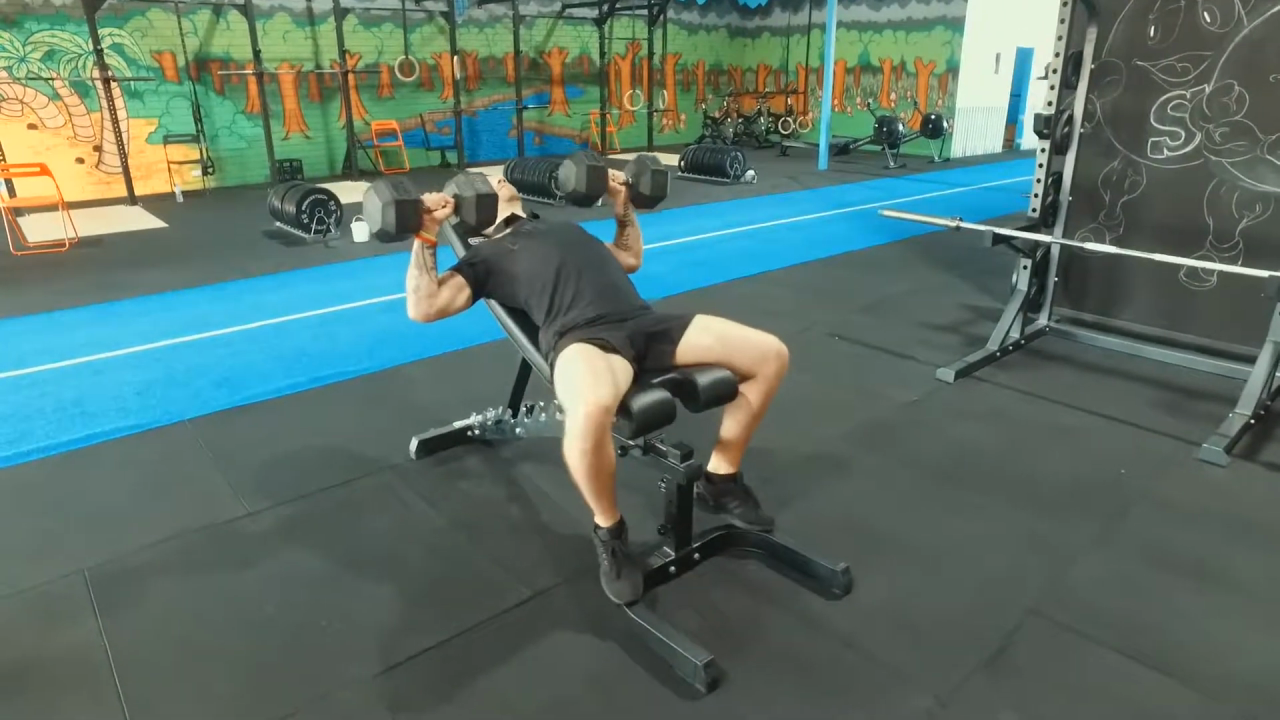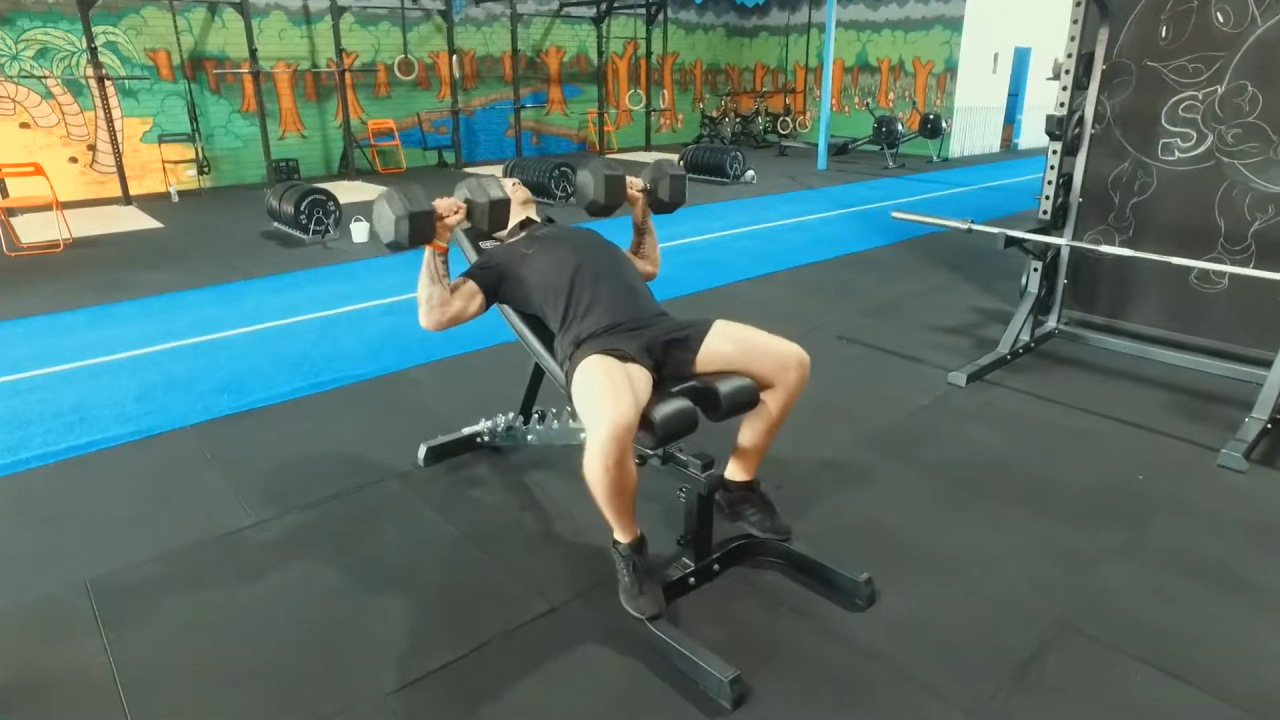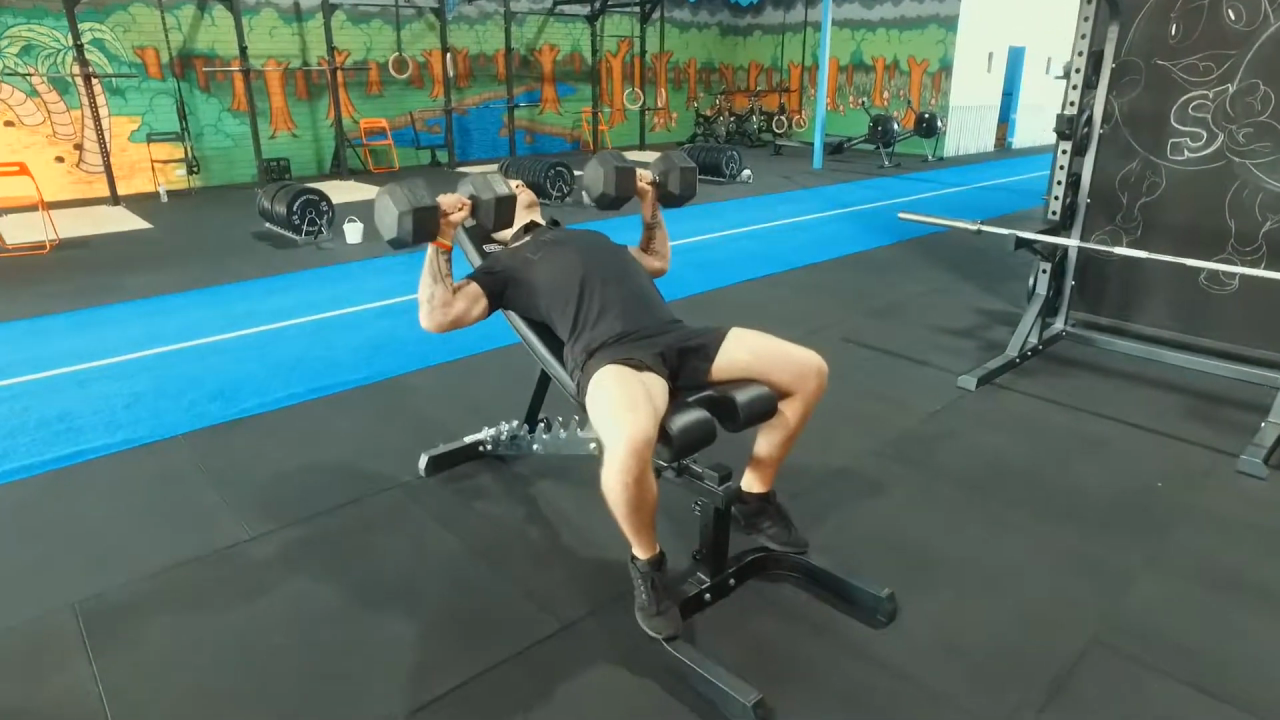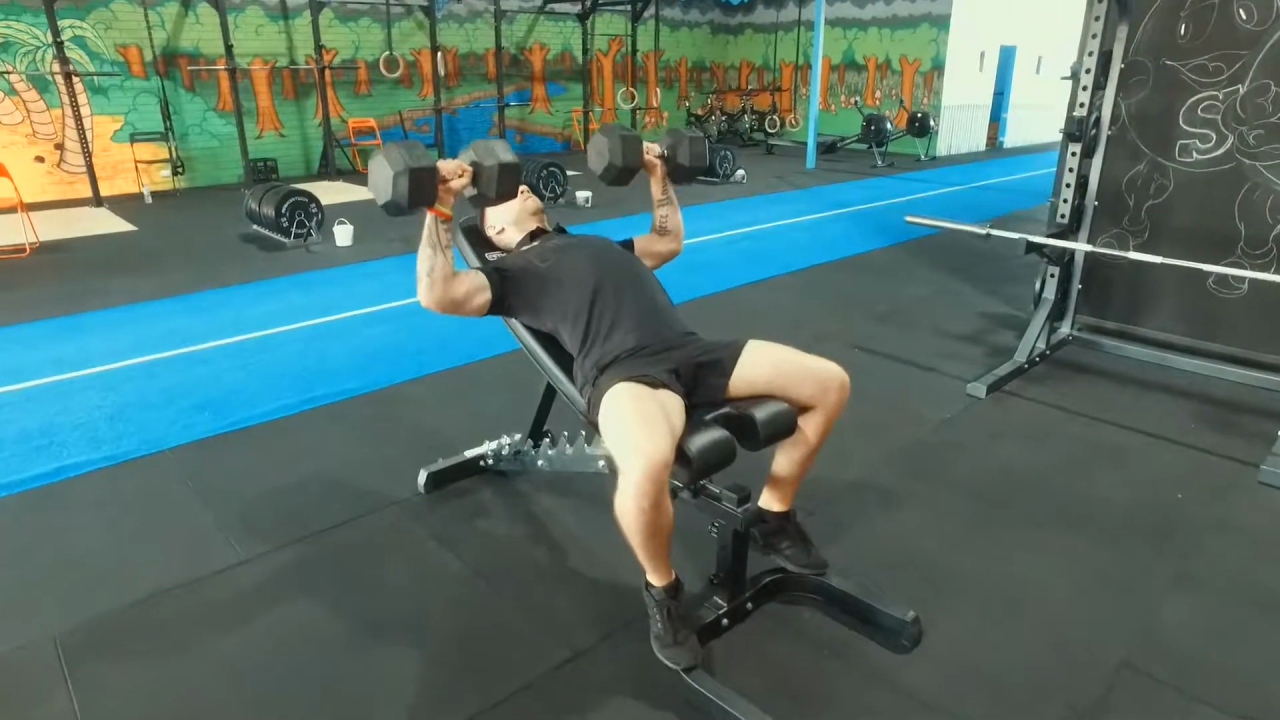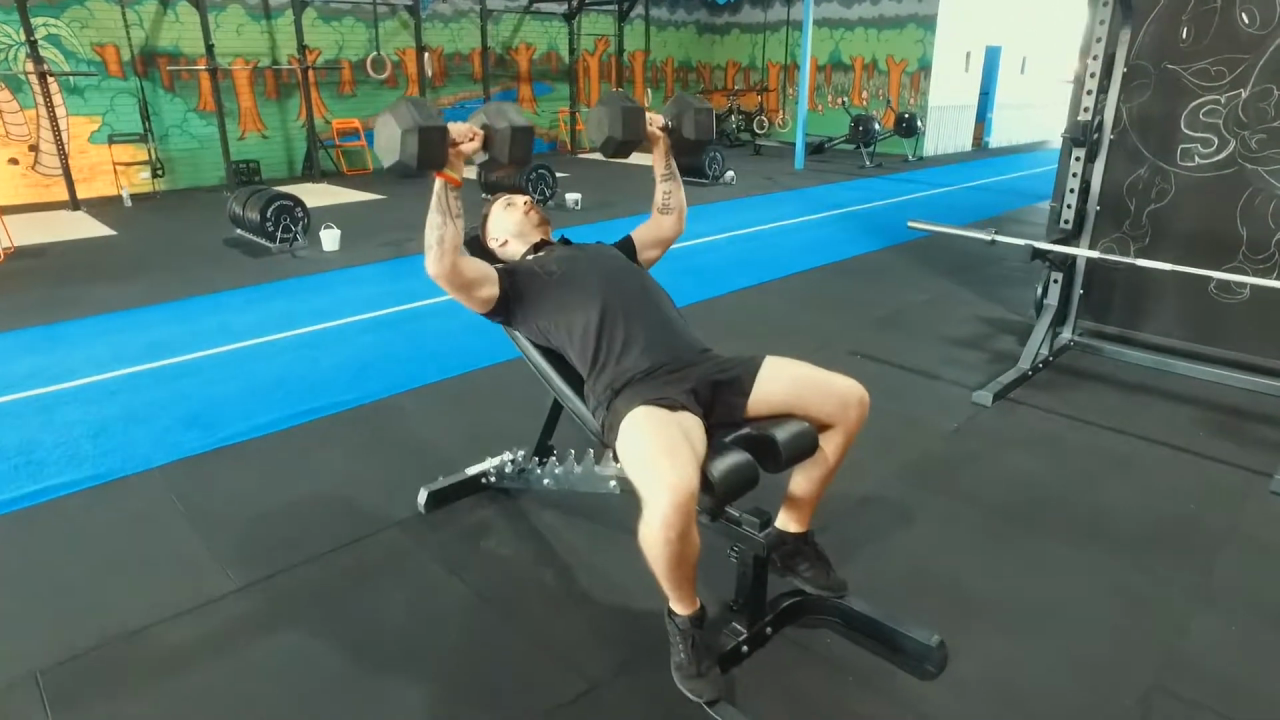
dt=0.3s
person 1, frame 1
left shoulder: (565, 228)
right shoulder: (486, 255)
left elbow: (631, 260)
right elbow: (423, 307)
left wrist: (621, 203)
right wrist: (427, 233)
left hip: (645, 322)
right hip: (581, 336)
left knee: (771, 356)
right knee: (592, 410)
left ankle: (720, 479)
right ankle: (609, 531)
person 1, frame 2
left shoulder: (579, 232)
right shoulder: (499, 259)
left elbow: (647, 267)
right elbow: (435, 315)
left wrist: (640, 211)
right wrist: (438, 239)
left hip: (664, 328)
right hip: (598, 343)
left knee: (792, 364)
right knee: (613, 429)
left ankle: (738, 487)
right ankle: (628, 547)
person 1, frame 3
left shoulder: (588, 237)
right shoulder: (505, 265)
left elbow: (659, 262)
right elbow: (436, 317)
left wrist: (649, 203)
right wrist: (442, 237)
left hip: (677, 336)
right hip: (610, 353)
left knee: (809, 371)
right knee: (631, 443)
left ankle: (753, 499)
right ankle: (647, 563)
person 1, frame 4
left shoulder: (596, 244)
right shoulder: (510, 271)
left elbow: (670, 242)
right elbow: (436, 294)
left wrist: (658, 178)
right wrist: (440, 207)
left hip: (692, 350)
right hip: (622, 369)
left knee: (830, 383)
right knee: (648, 467)
left ankle: (772, 516)
right ankle: (662, 590)
person 1, frame 5
left shoulder: (604, 253)
right shoulder: (510, 283)
left elbow: (670, 222)
right elbow: (445, 268)
left wrist: (661, 153)
right wrist: (450, 174)
left hip: (705, 368)
right hip: (636, 392)
left knee: (849, 401)
right knee: (674, 497)
left ankle: (789, 537)
right ankle: (686, 618)
